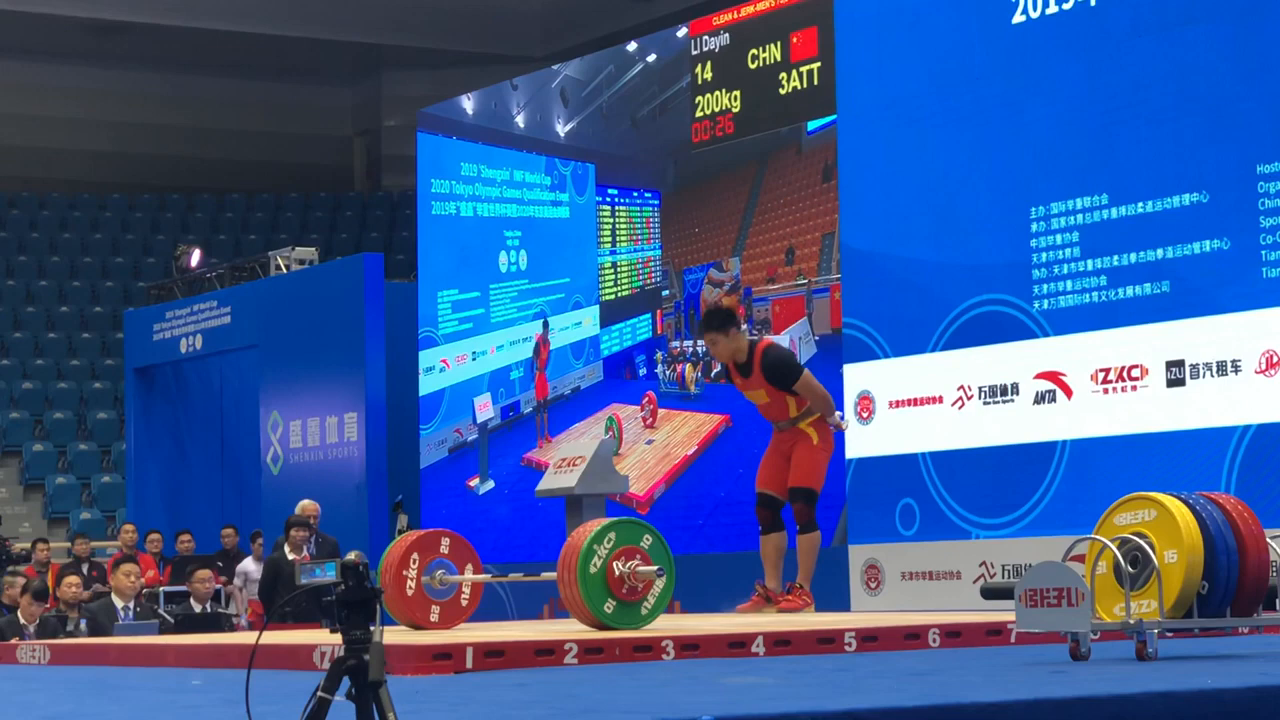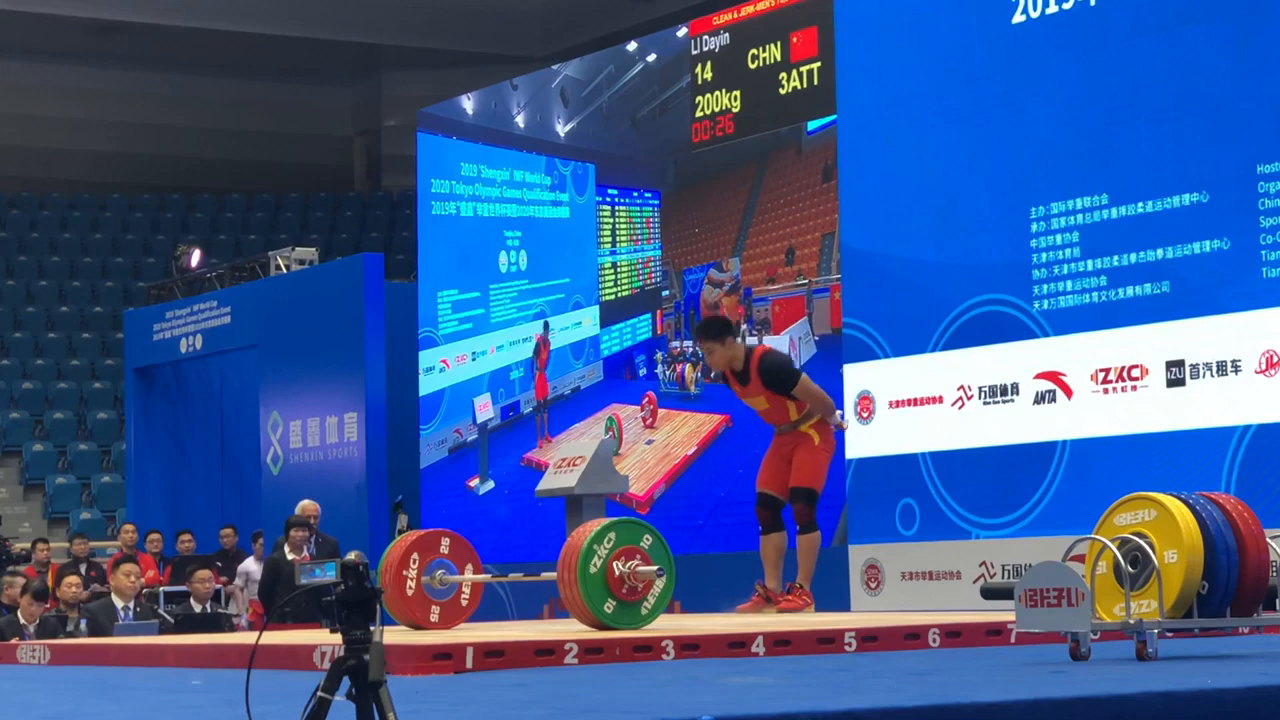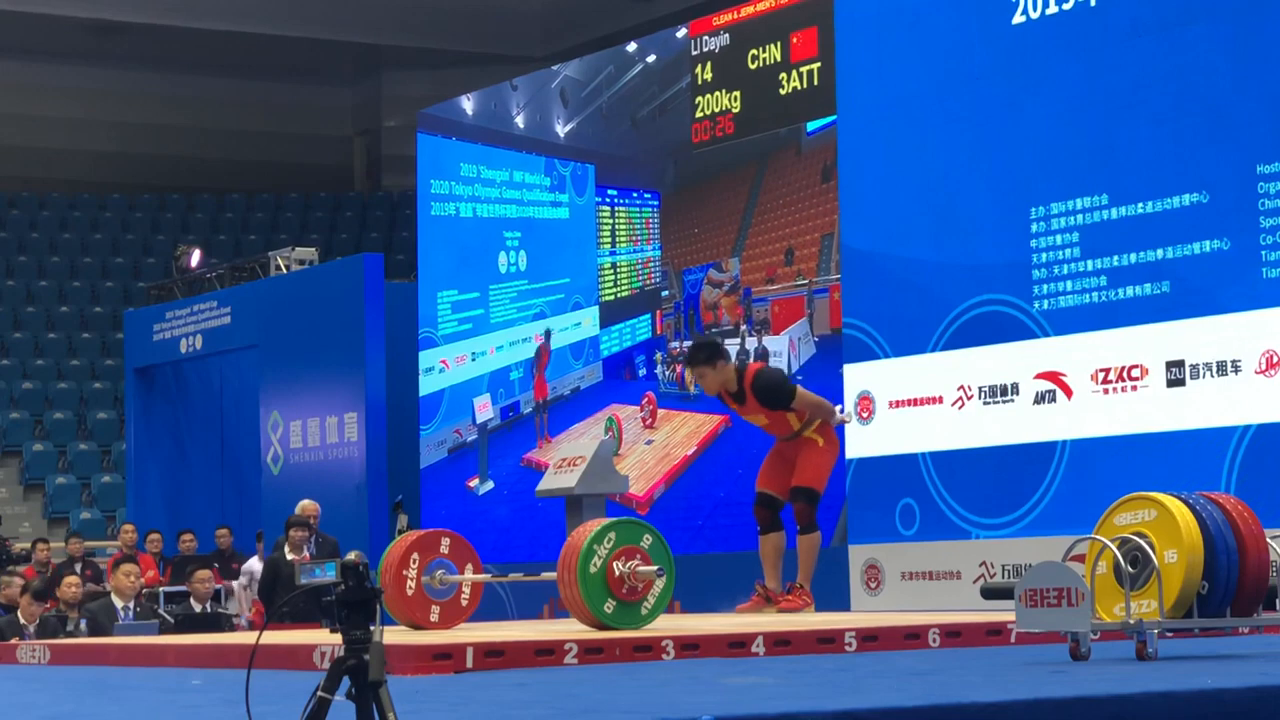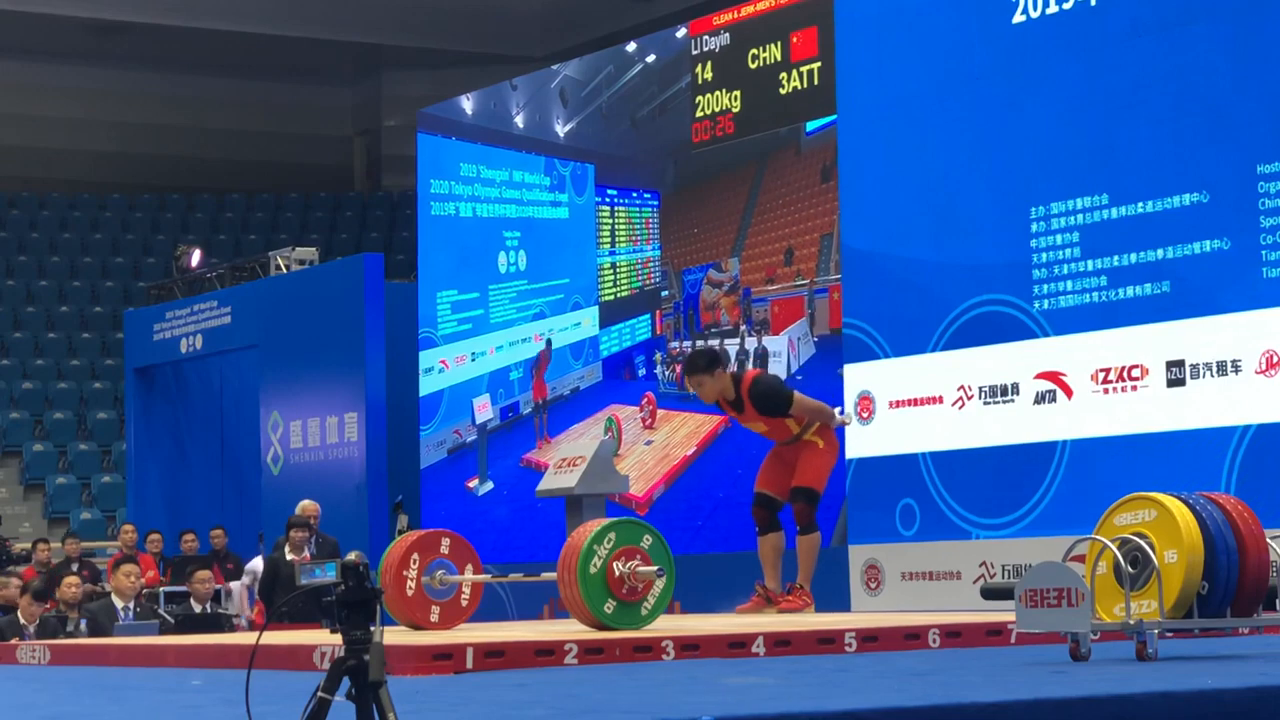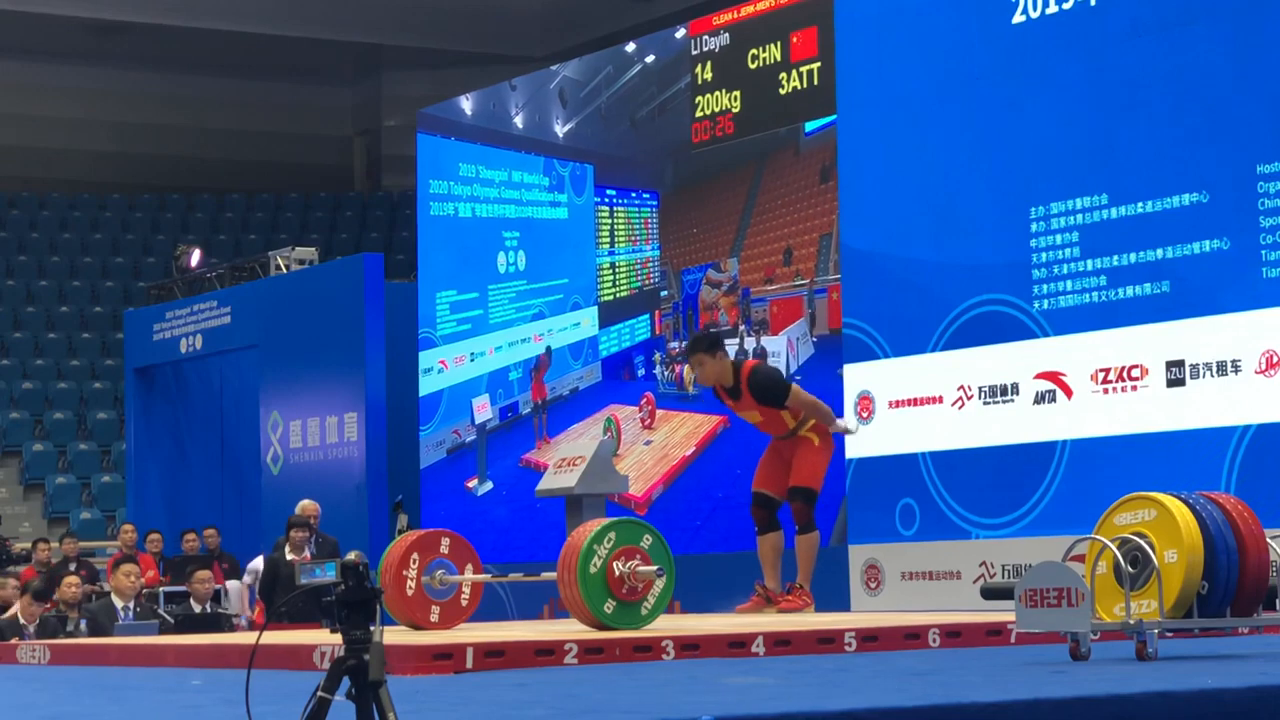
dt=0.1s
person 1, frame 1
left shoulder: (774, 358)
right shoulder: (730, 366)
left elbow: (818, 393)
left wrist: (832, 420)
left hip: (810, 432)
right hip: (781, 434)
left knee: (802, 507)
right knee: (766, 508)
left ankle: (802, 589)
right ankle: (771, 590)
person 1, frame 2
left shoulder: (771, 364)
right shoulder: (728, 372)
left elbow: (816, 396)
left wrist: (833, 420)
left hip: (811, 433)
right hip: (782, 436)
left knee: (802, 507)
right knee: (765, 509)
left ankle: (803, 589)
right ankle: (771, 590)
person 1, frame 3
left shoulder: (764, 381)
right shoulder: (724, 392)
left elbow: (815, 403)
left wrist: (835, 418)
left hip: (815, 439)
right hip: (786, 443)
left knee: (803, 507)
right knee: (764, 510)
left ankle: (802, 591)
right ankle: (771, 591)
person 1, frame 4
left shoulder: (762, 388)
right shoulder: (722, 398)
left elbow: (814, 408)
left wrist: (835, 421)
left hip: (814, 441)
right hip: (785, 445)
left knee: (802, 508)
right knee: (762, 510)
left ankle: (802, 591)
right ankle: (771, 591)
person 1, frame 5
left shoulder: (761, 378)
right shoulder: (720, 388)
left elbow: (808, 403)
left wrist: (833, 425)
left hip: (809, 437)
right hip: (779, 441)
left knee: (800, 507)
right knee: (761, 510)
left ankle: (802, 592)
right ankle: (770, 592)
